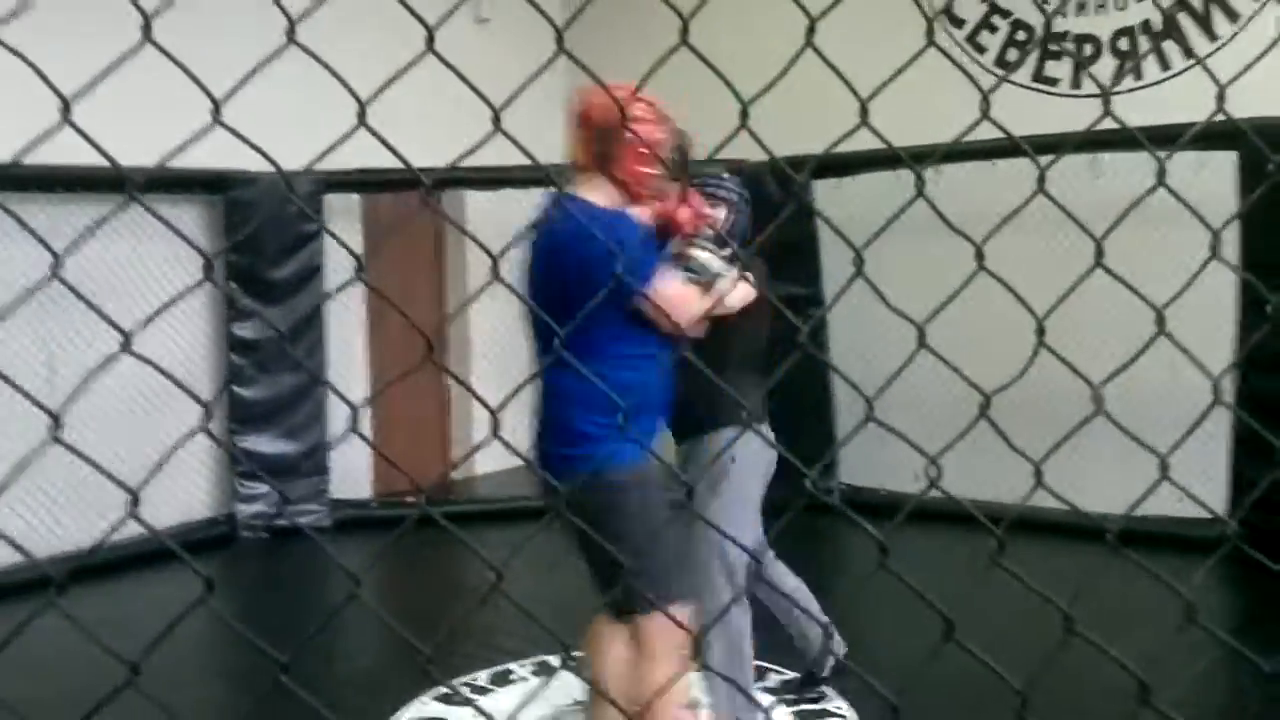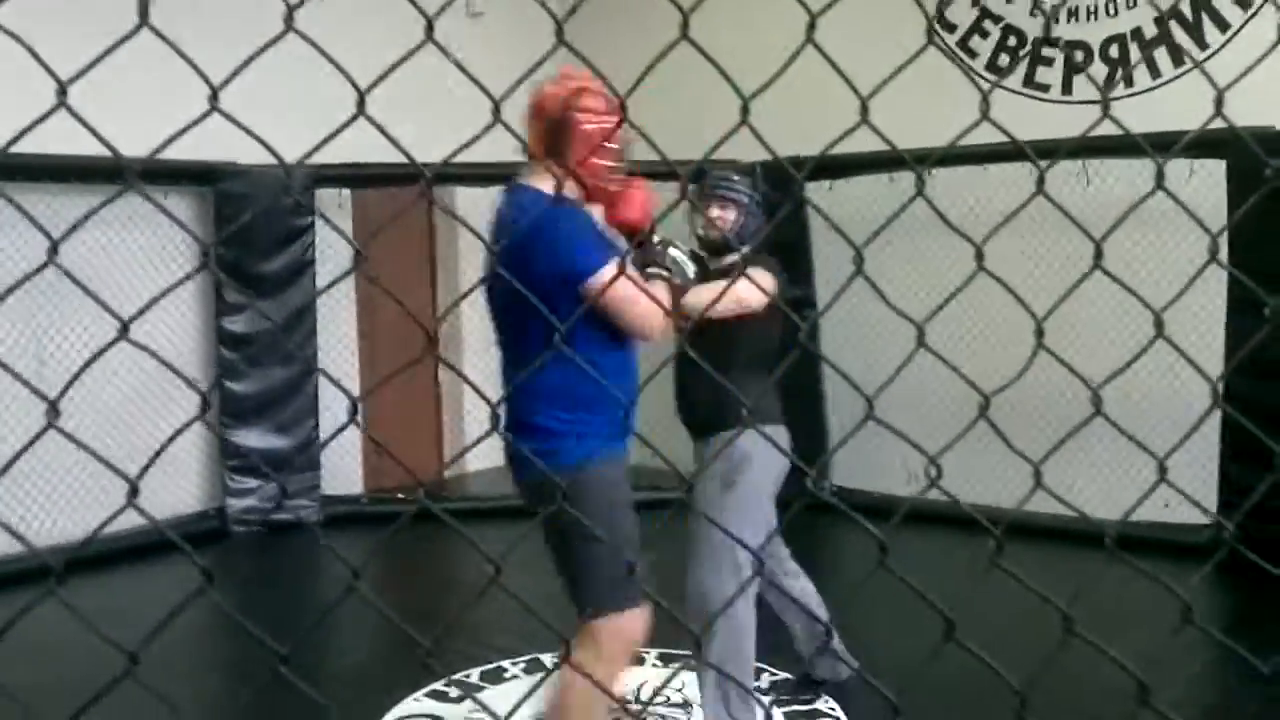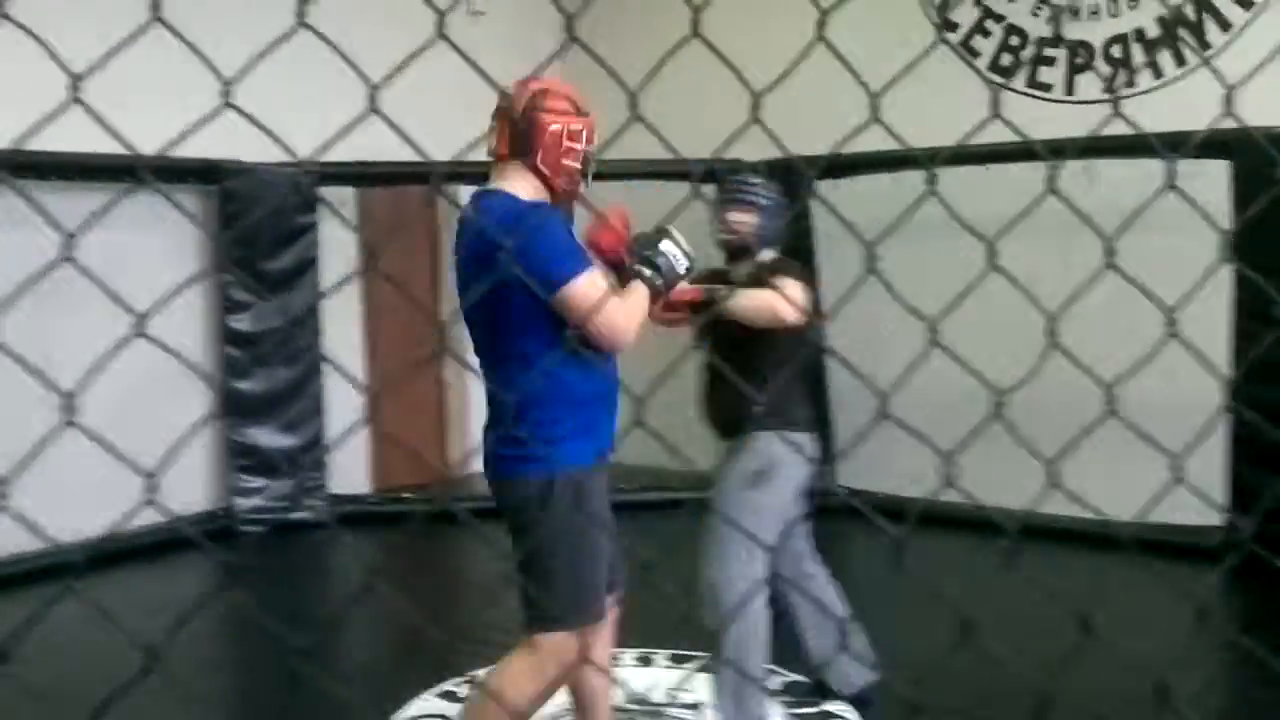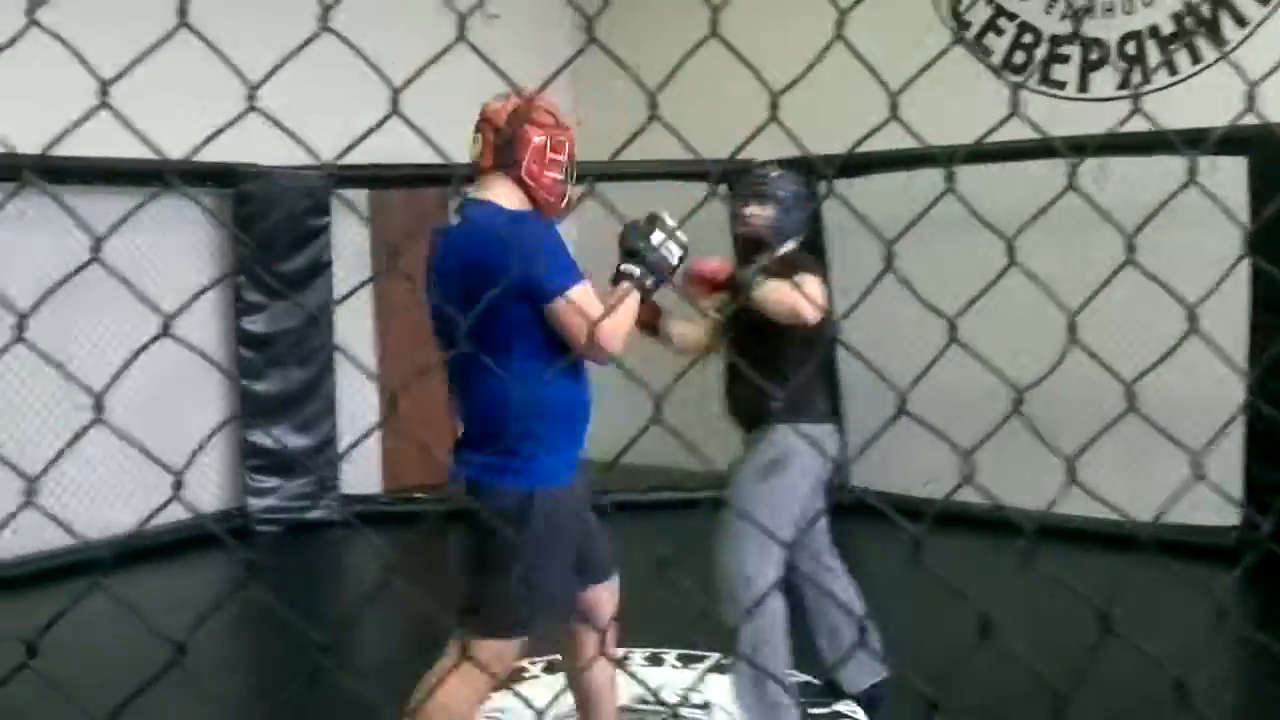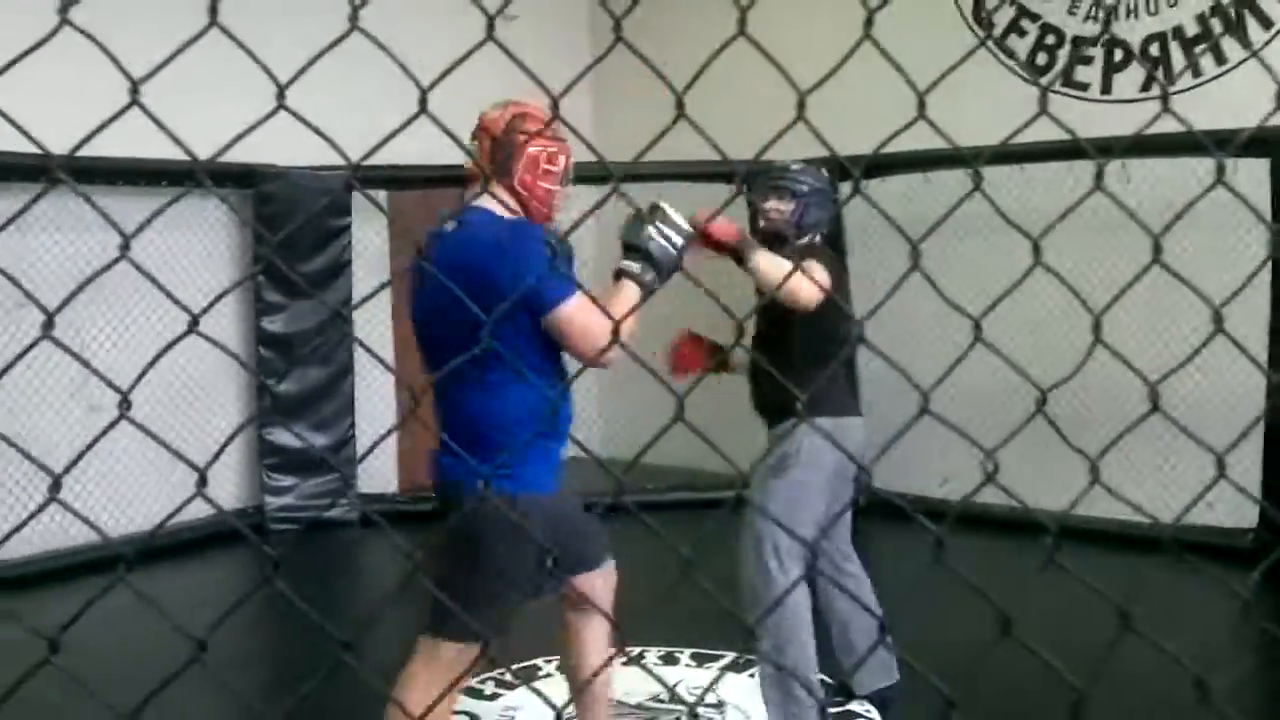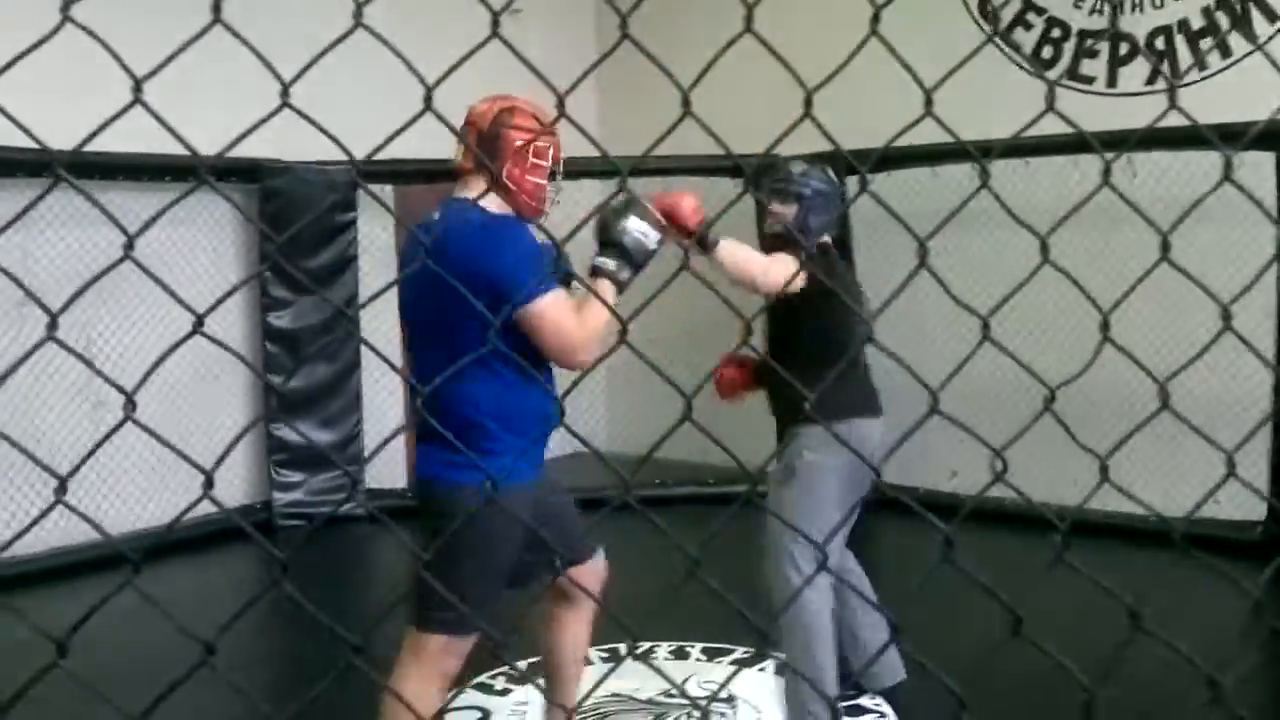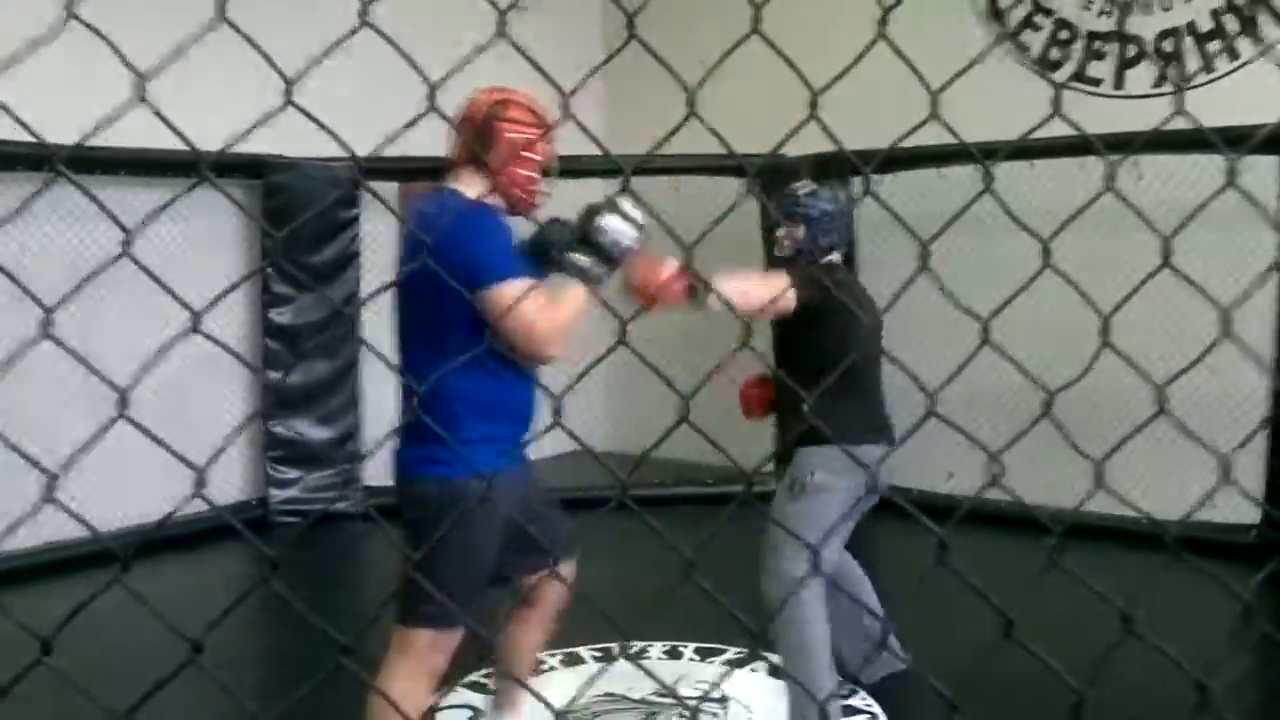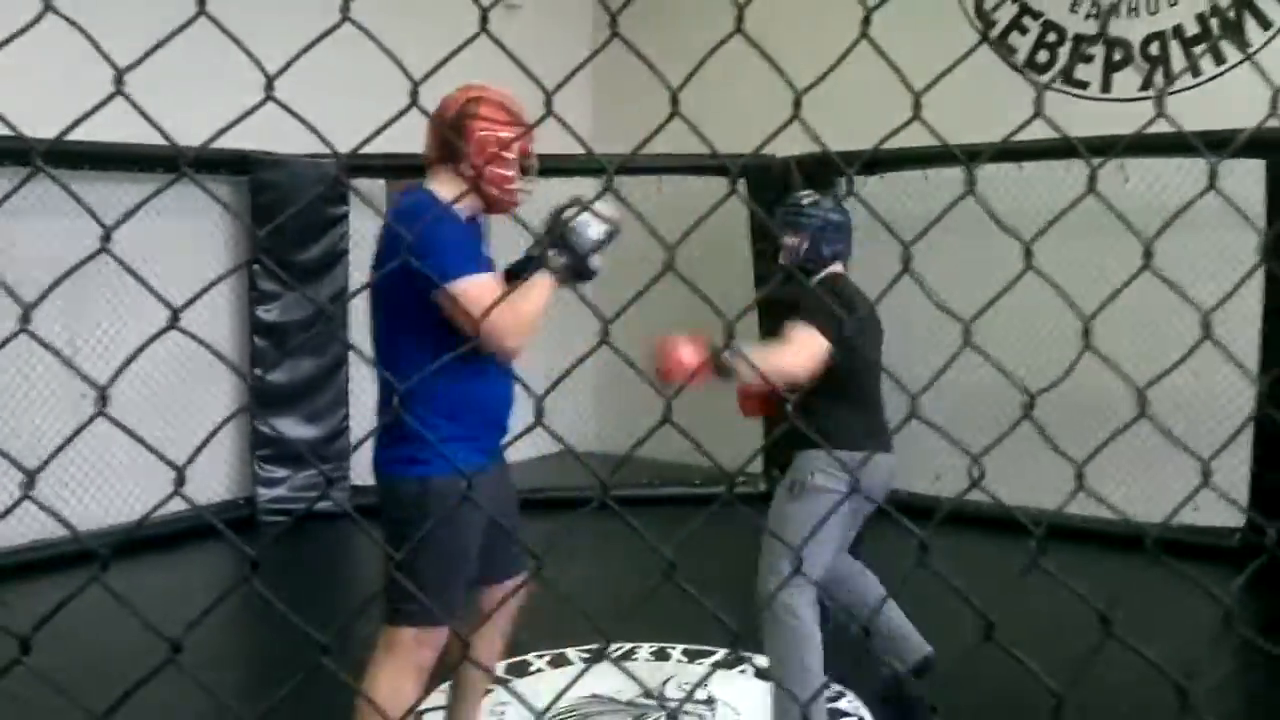
dt=0.1s
person 1, frame 1
left shoulder: (564, 217)
right shoulder: (605, 231)
right elbow: (688, 316)
left wrist: (652, 222)
right wrist: (726, 284)
left hip: (581, 453)
right hip: (607, 456)
left knee: (625, 607)
right knee: (664, 625)
person 1, frame 2
left shoulder: (528, 211)
right shoulder: (555, 220)
right elbow: (645, 319)
left wrist: (615, 227)
right wrist: (663, 271)
left hip: (577, 448)
right hip: (570, 454)
left knee: (604, 611)
right knee: (619, 626)
person 1, frame 3
left shoulder: (486, 218)
right shoulder: (530, 224)
right elbow: (617, 329)
right wrist: (650, 273)
left hip: (559, 456)
right hip: (552, 464)
left knee: (595, 614)
right knee: (559, 645)
person 1, frame 4
left shoulder: (453, 237)
right shoulder: (521, 232)
right elbow: (601, 341)
right wrist: (640, 270)
left hip: (536, 469)
right hip: (522, 477)
left knee: (596, 599)
right knee: (488, 651)
person 1, frame 5
left shoulder: (440, 244)
right shoulder: (518, 242)
right elbow: (597, 345)
right wrist: (640, 267)
left hip: (517, 471)
right hip: (502, 479)
left knee: (594, 582)
right knee: (450, 651)
person 1, frame 6
left shoulder: (439, 230)
right shoulder: (495, 235)
right elbow: (576, 347)
right wrist: (616, 263)
left hip: (513, 463)
right hip: (474, 472)
left knee: (584, 573)
right knee: (440, 643)
person 1, frame 7
left shoulder: (438, 218)
right shoulder: (472, 225)
right elbow: (542, 339)
left wrist: (539, 258)
right wrist: (589, 262)
left hip: (495, 458)
right hip: (455, 467)
left knee: (550, 581)
right knee: (427, 641)
person 1, frame 8
left shoulder: (452, 221)
right shoulder: (422, 223)
left elbow: (498, 310)
right elbow: (501, 331)
left wrist: (546, 264)
right wrist: (557, 257)
left hip: (478, 456)
right hip: (431, 464)
left knee: (499, 593)
right knee: (417, 635)
person 2, frame 1
left shoulder: (743, 268)
left hip: (731, 441)
right hip: (701, 440)
left knee: (717, 576)
right knee: (752, 560)
right ankle: (822, 650)
person 2, frame 2
left shoulder: (758, 269)
right shoulder: (699, 275)
left elbow: (732, 299)
left wrist: (678, 296)
left hip: (744, 440)
right hip: (718, 441)
left knee: (715, 580)
right knee: (765, 561)
right ankle: (833, 669)
person 2, frame 3
left shoulder: (784, 274)
right shoulder: (717, 284)
left elbow: (783, 309)
right elbow: (660, 309)
left wrist: (707, 297)
left hip: (772, 444)
right hip: (762, 443)
left knee: (730, 574)
right knee: (792, 564)
person 2, frame 4
left shoulder: (799, 267)
right shoulder: (752, 277)
left elbow: (806, 307)
right elbow: (696, 335)
left wrist: (733, 278)
right wrist: (653, 320)
left hip: (792, 437)
right hip: (798, 437)
left knee: (745, 565)
right knee: (813, 558)
person 2, frame 5
left shoulder: (815, 258)
right shoulder: (781, 263)
left elbow: (804, 294)
right elbow: (766, 351)
left wrist: (738, 246)
right wrist: (715, 355)
left hip: (812, 432)
right hip: (828, 431)
left knee: (770, 563)
right knee: (831, 556)
person 2, frame 6
left shoulder: (812, 259)
right shoulder: (830, 270)
left elbow: (762, 272)
left wrist: (701, 233)
right wrist: (761, 369)
left hip: (826, 435)
right hip: (856, 429)
left knee: (794, 569)
right knee: (825, 556)
person 2, frame 7
left shoulder: (813, 280)
right shoulder: (848, 289)
left elbow: (750, 295)
left wrist: (688, 286)
right wrist: (780, 388)
left hip: (830, 453)
right hip: (865, 447)
left knee: (790, 578)
right knee: (825, 558)
right ankle: (886, 671)
person 2, frame 8
left shoulder: (824, 297)
right shoulder: (851, 302)
left elbow: (791, 364)
left wrist: (711, 360)
right wrist: (754, 377)
left hip: (836, 459)
right hip: (868, 454)
left knee: (785, 582)
right knee: (825, 562)
right ankle: (908, 655)
